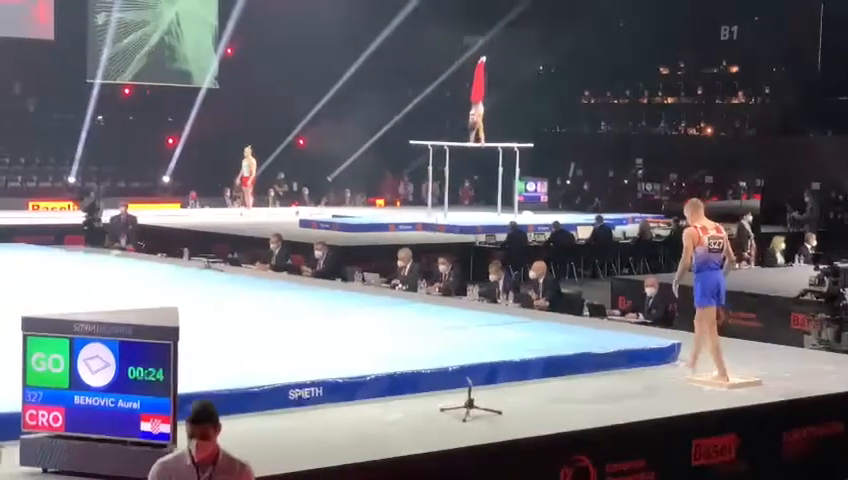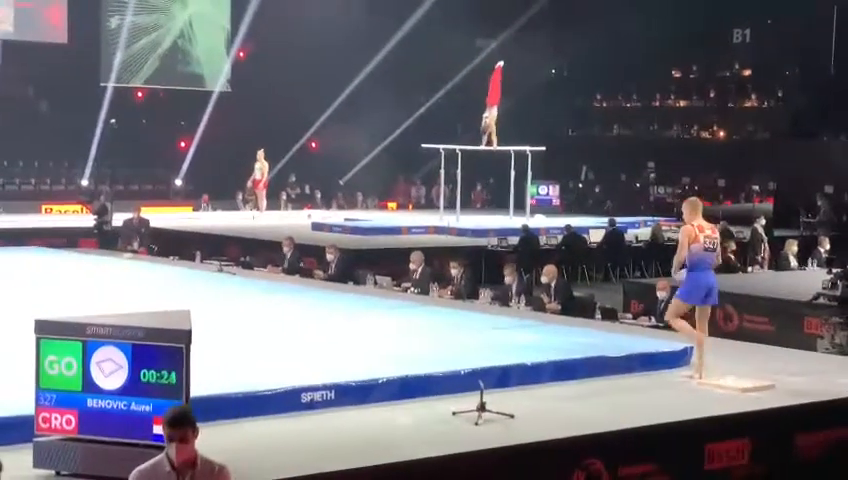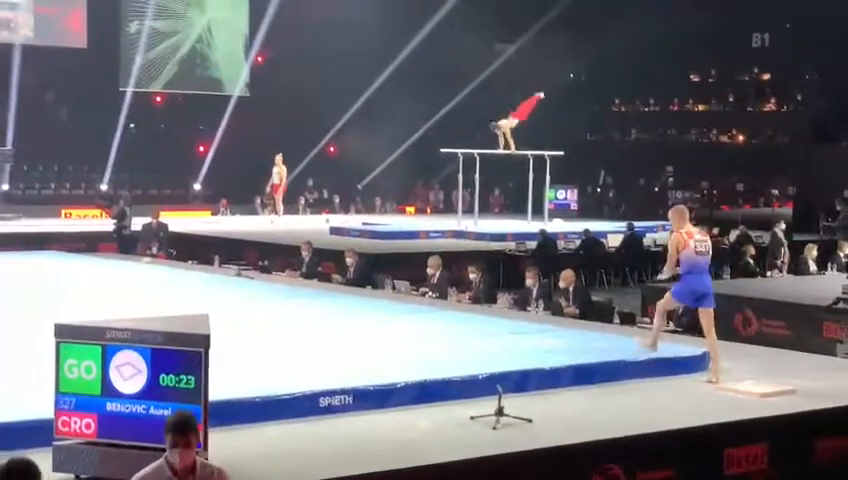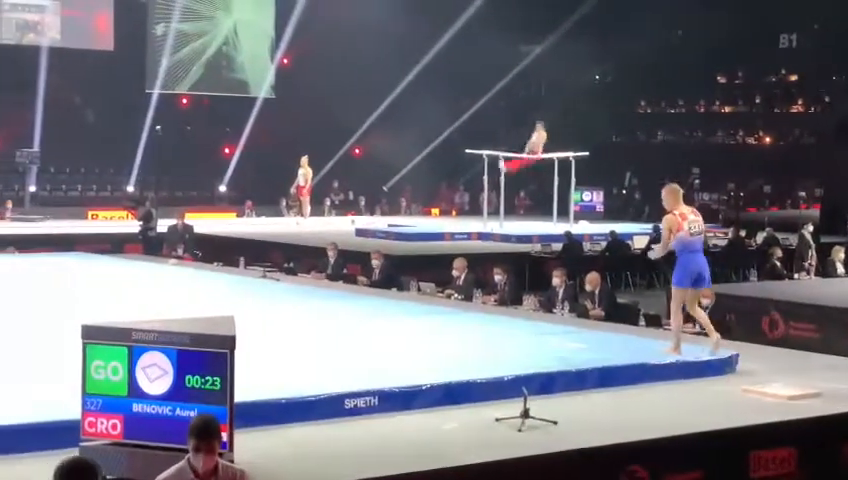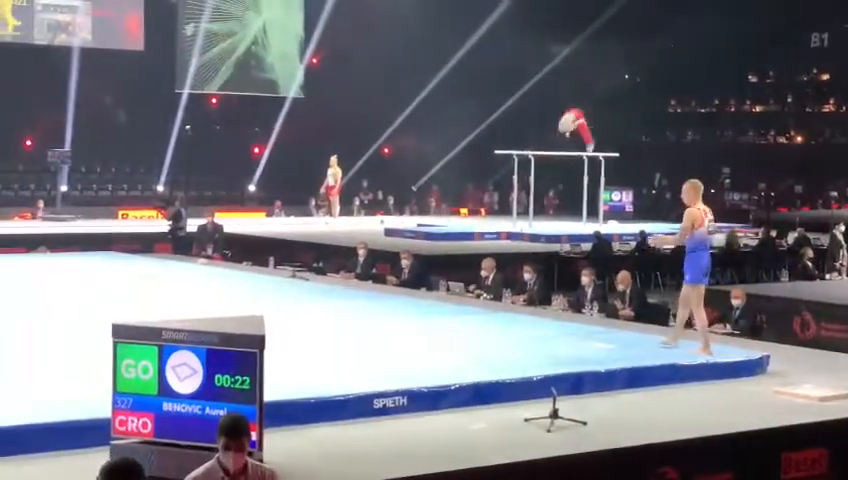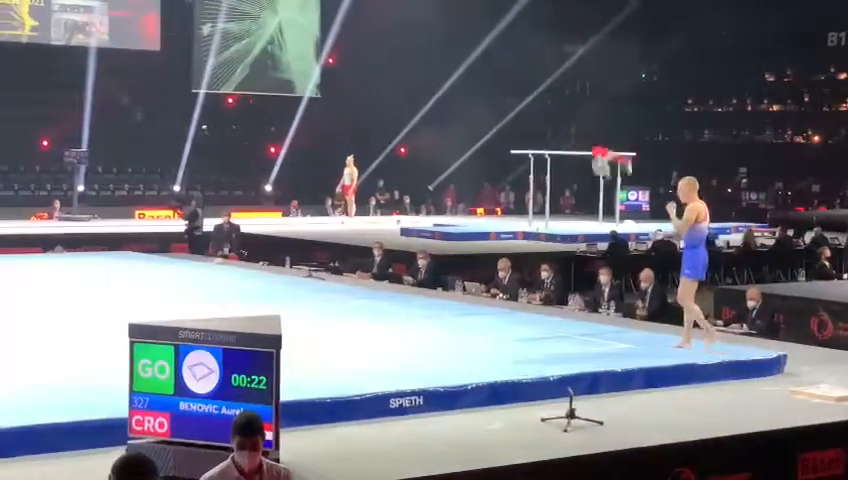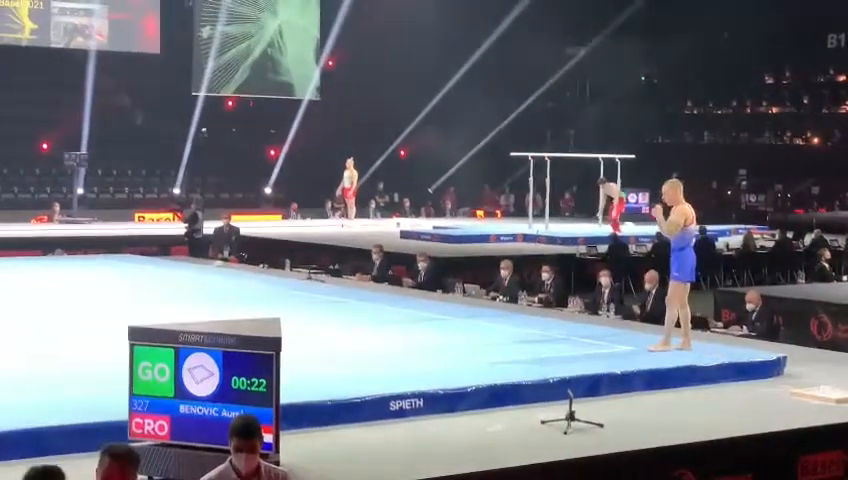
dt=0.4s
person 1, frame 1
left shoulder: (691, 232)
right shoulder: (720, 230)
left elbow: (686, 262)
right elbow: (731, 259)
left wrist: (676, 281)
left hip: (704, 279)
right hip: (719, 278)
left knee: (710, 329)
right knee: (699, 322)
left ankle: (722, 373)
right ankle: (692, 362)
person 1, frame 2
left shoulder: (687, 229)
right shoulder: (714, 230)
left elbow: (680, 256)
right elbow: (717, 259)
left wrist: (675, 271)
left hip: (695, 278)
right hip: (710, 278)
left knee: (671, 316)
right knee: (701, 327)
left ankle: (699, 341)
right ankle: (698, 370)
person 1, frame 3
left shoulder: (677, 237)
right shoulder: (704, 235)
left elbow: (670, 266)
left wrist: (665, 274)
right wrist: (677, 270)
left hip: (689, 282)
right hip: (706, 282)
left knee: (660, 308)
right knee: (709, 330)
left ankle: (652, 344)
right ankle: (714, 373)
person 1, frame 4
left shoulder: (669, 218)
right shoulder: (696, 213)
left elbow: (663, 247)
left wrist: (656, 253)
right wrist: (671, 246)
left hip: (686, 262)
right hip: (701, 261)
left knee: (676, 306)
right knee: (692, 306)
left ankle: (676, 348)
right ankle: (713, 334)
person 1, frame 5
left shoulder: (691, 212)
right shoulder: (707, 211)
left elbow: (680, 239)
left wrist: (662, 240)
right wrist: (666, 239)
left hip: (694, 258)
right hip: (704, 256)
left knee: (697, 306)
right knee: (684, 300)
left ankle: (706, 347)
right ankle: (674, 338)
person 1, frame 6
left shoulder: (694, 207)
right shoulder: (695, 207)
left elbow: (680, 229)
right elbow: (685, 233)
left wrist: (672, 213)
left hip: (694, 254)
right hip: (692, 253)
left knee: (683, 299)
right knee: (687, 299)
left ankle: (709, 332)
right ankle: (686, 339)
person 1, frame 7
left shoulder: (683, 210)
right shoulder: (677, 210)
left elbow: (671, 233)
right elbow: (670, 231)
left wrist: (659, 217)
right wrist: (660, 218)
left hip: (682, 256)
right hip: (680, 255)
left knee: (671, 302)
right knee: (682, 303)
left ankle: (665, 342)
right ankle: (686, 341)
